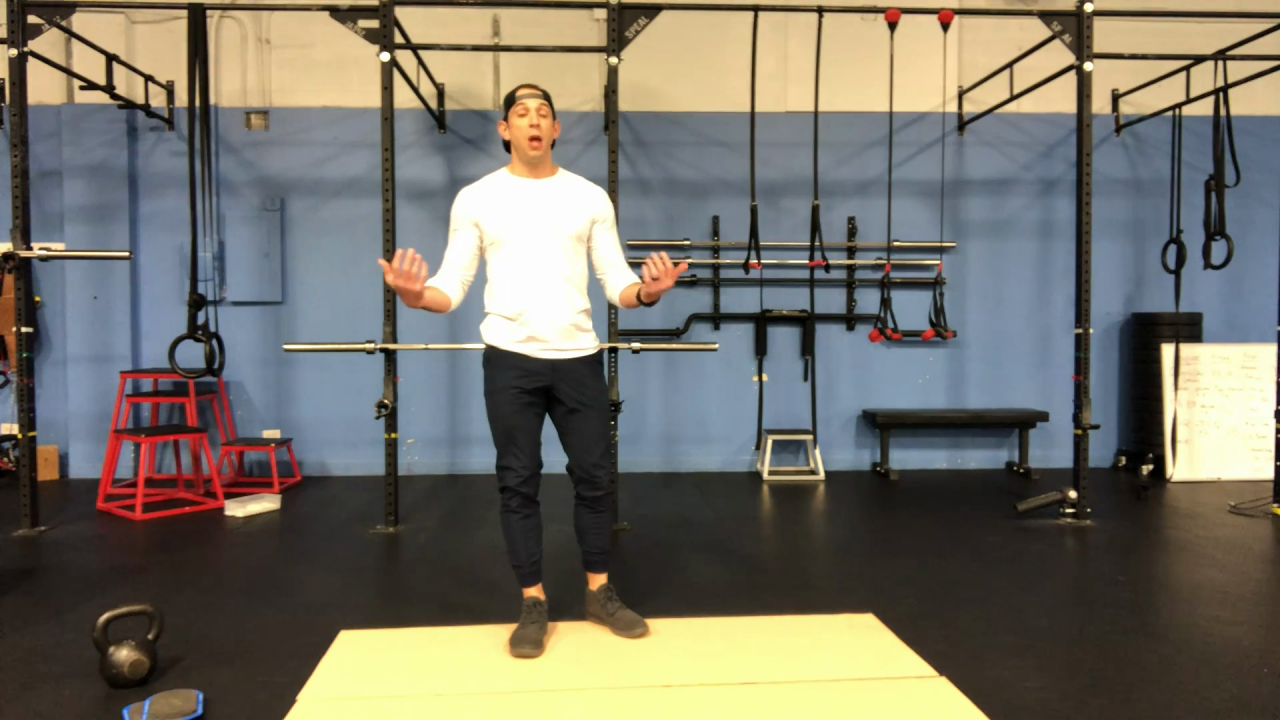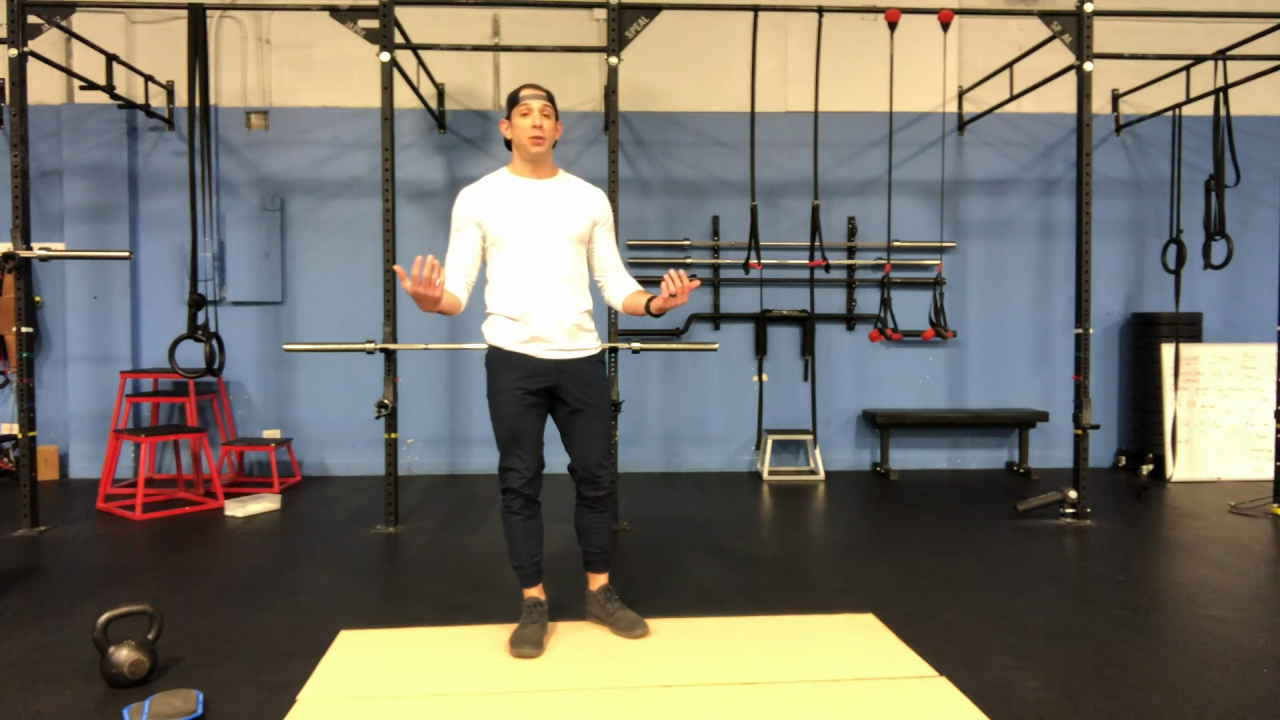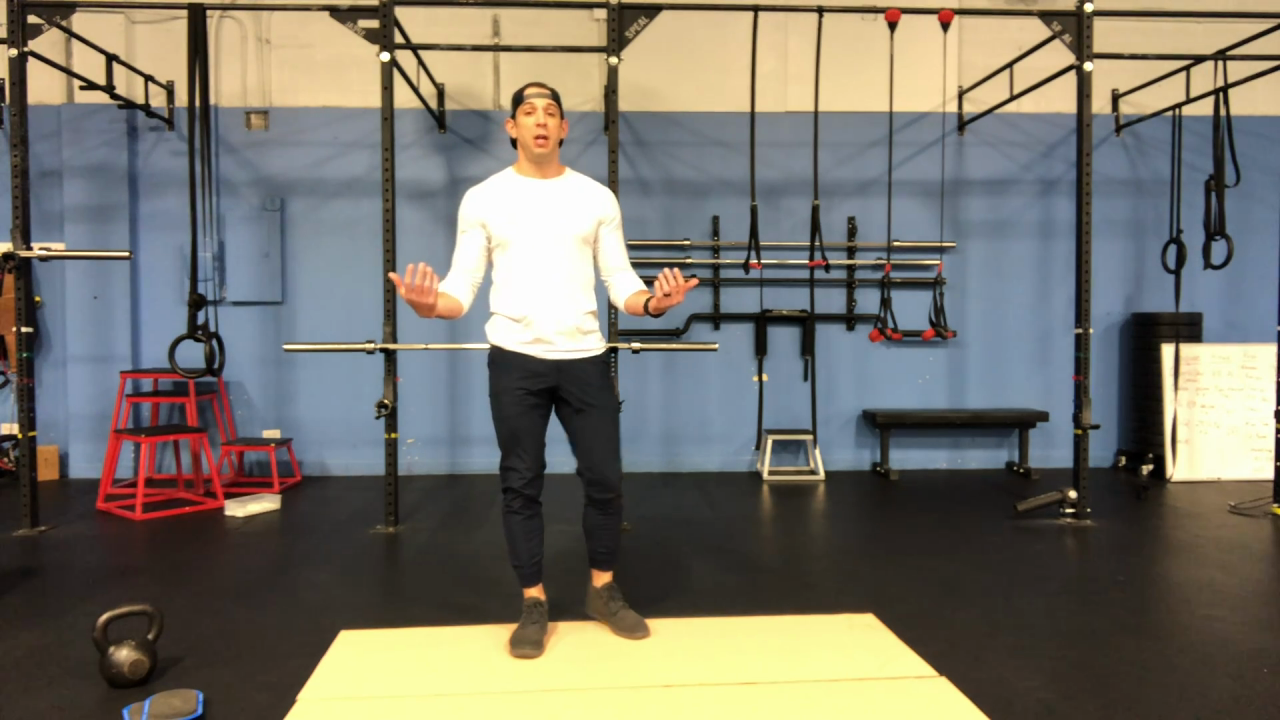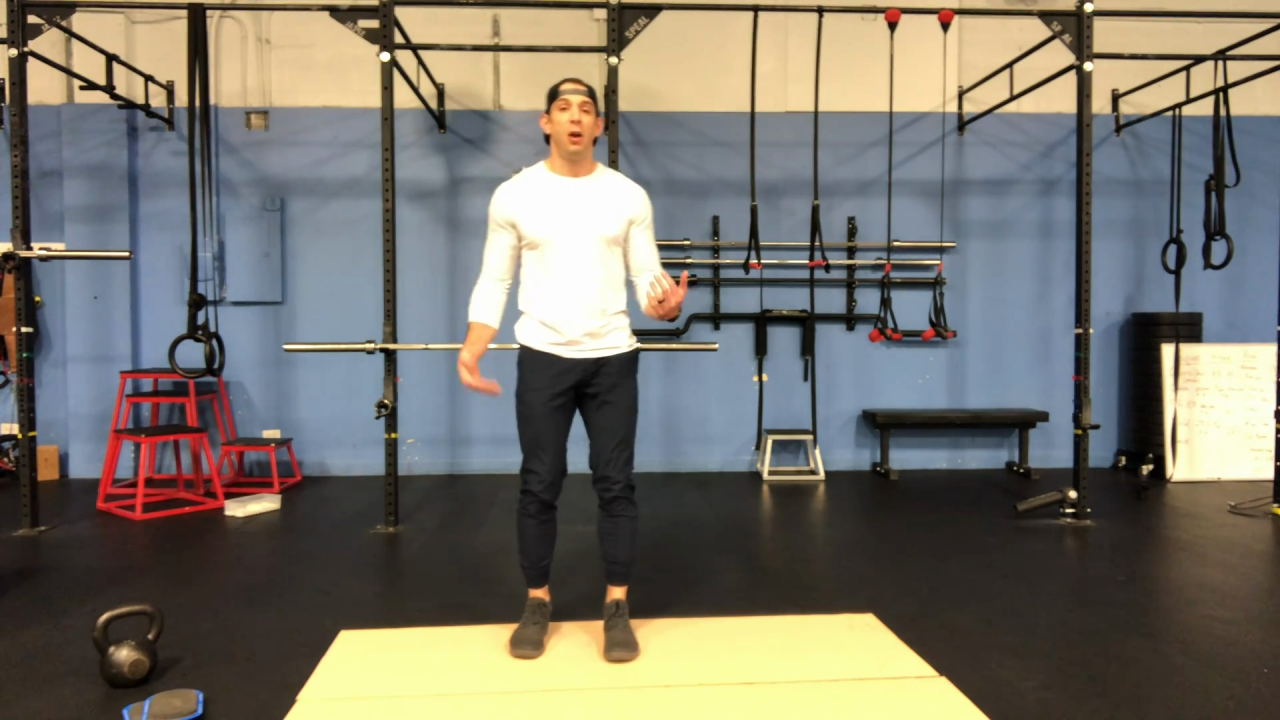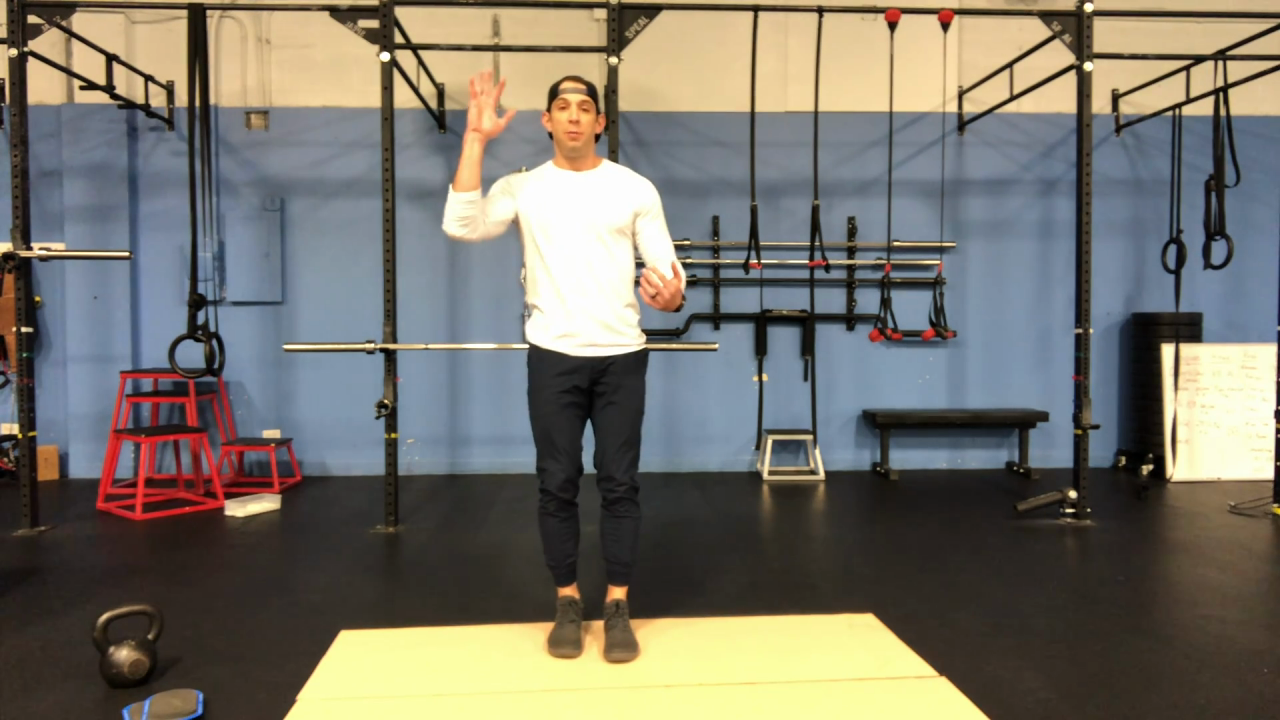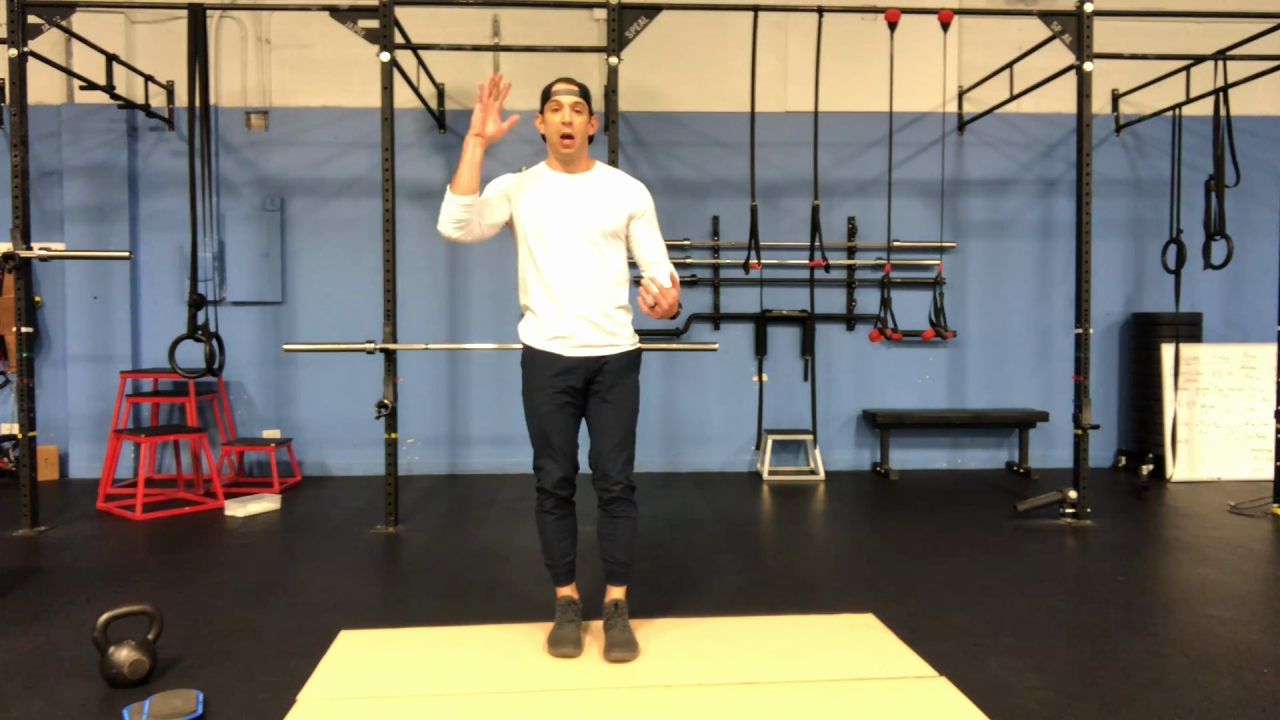
dt=0.5s
person 1, frame 1
left shoulder: (591, 197)
right shoulder: (476, 198)
left elbow: (615, 281)
right elbow: (454, 284)
left wrist: (648, 291)
right wrist: (416, 293)
left hip: (578, 358)
right hip: (511, 359)
left knee: (595, 478)
right knee: (518, 483)
left ankle: (600, 593)
right ankle: (534, 604)
person 1, frame 2
left shoulder: (590, 198)
right shoulder: (477, 198)
left elbow: (612, 281)
right elbow: (459, 288)
left wrist: (654, 303)
right wrist: (433, 299)
left hip: (581, 358)
right hip: (513, 359)
left knee: (595, 478)
right knee: (519, 483)
left ankle: (600, 593)
right ankle: (533, 604)
person 1, frame 3
left shoulder: (596, 197)
right shoulder: (483, 198)
left elbow: (619, 280)
right elbow: (463, 285)
left wrist: (653, 302)
right wrist: (431, 304)
left hip: (585, 359)
right hip: (516, 360)
left knee: (604, 480)
right knee: (522, 484)
left ankle: (603, 590)
right ankle: (534, 603)
person 1, frame 4
left shoulder: (628, 195)
right shoulder: (512, 196)
left elbow: (645, 278)
right elbow: (493, 283)
left wrist: (665, 302)
right wrist: (472, 352)
left hip: (612, 358)
right hip: (543, 358)
left knee: (615, 483)
right knee: (539, 484)
left ankle: (616, 606)
right ankle: (536, 603)
person 1, frame 5
left shoulder: (635, 188)
right shoulder: (522, 188)
left elbow: (665, 262)
right elbow: (461, 225)
left wrist: (673, 294)
right wrist: (475, 138)
left hip: (621, 356)
right hip: (553, 357)
left knee: (619, 483)
right knee: (557, 484)
left ankle: (617, 607)
right ankle: (567, 604)
person 1, frame 6
left shoulder: (628, 190)
right shoulder: (516, 188)
left elbow: (657, 267)
right elbow: (456, 226)
left wrist: (669, 300)
right wrist: (476, 141)
left hip: (614, 357)
right hip: (547, 358)
left knee: (615, 483)
right knee: (554, 483)
left ankle: (616, 607)
right ankle: (566, 604)
